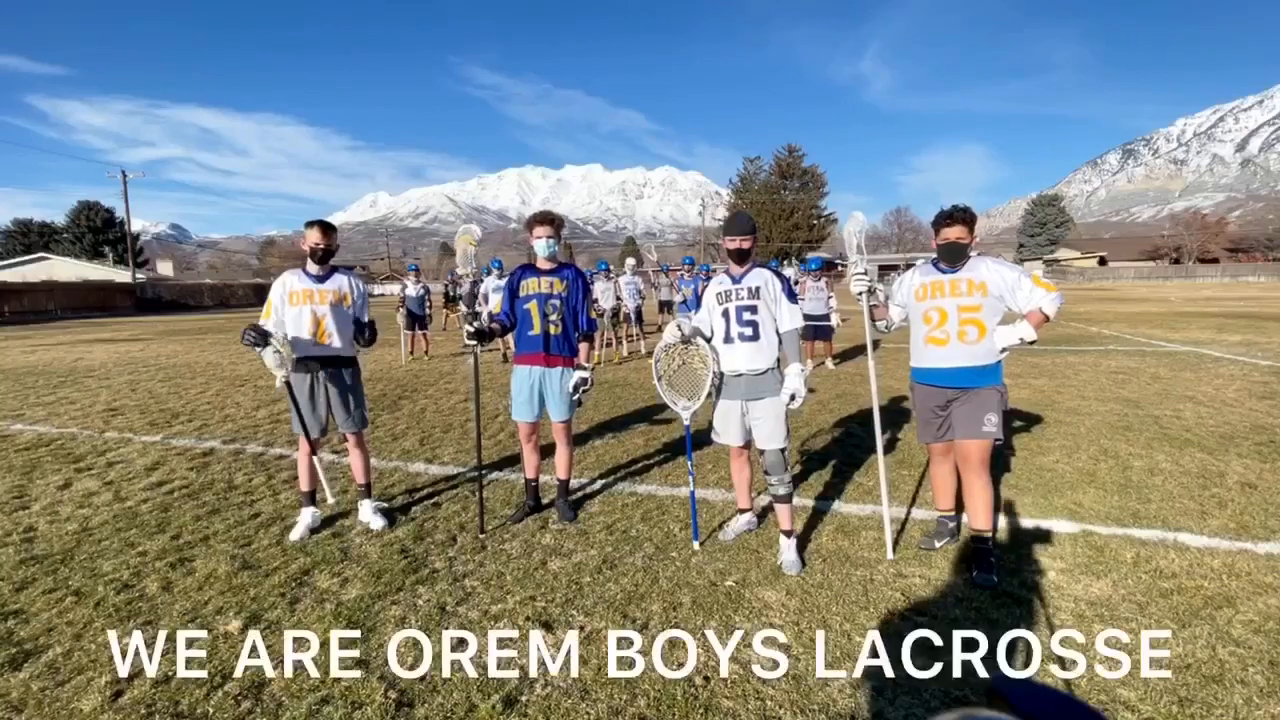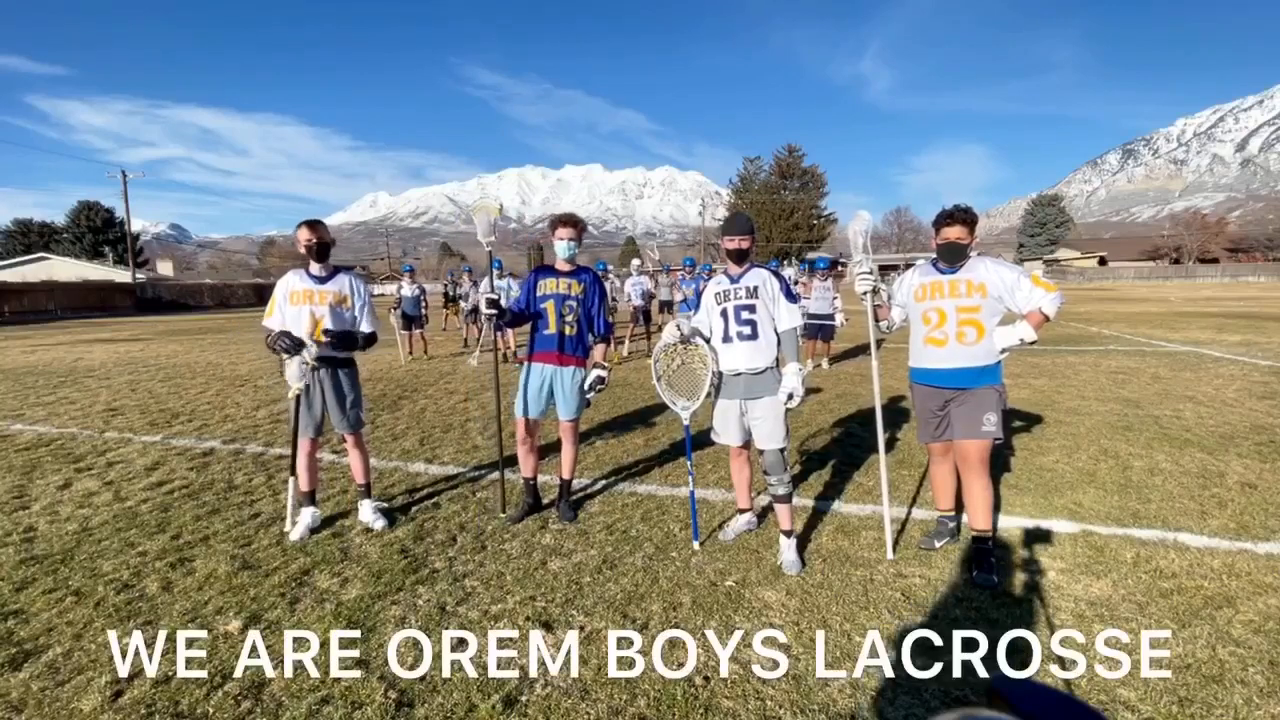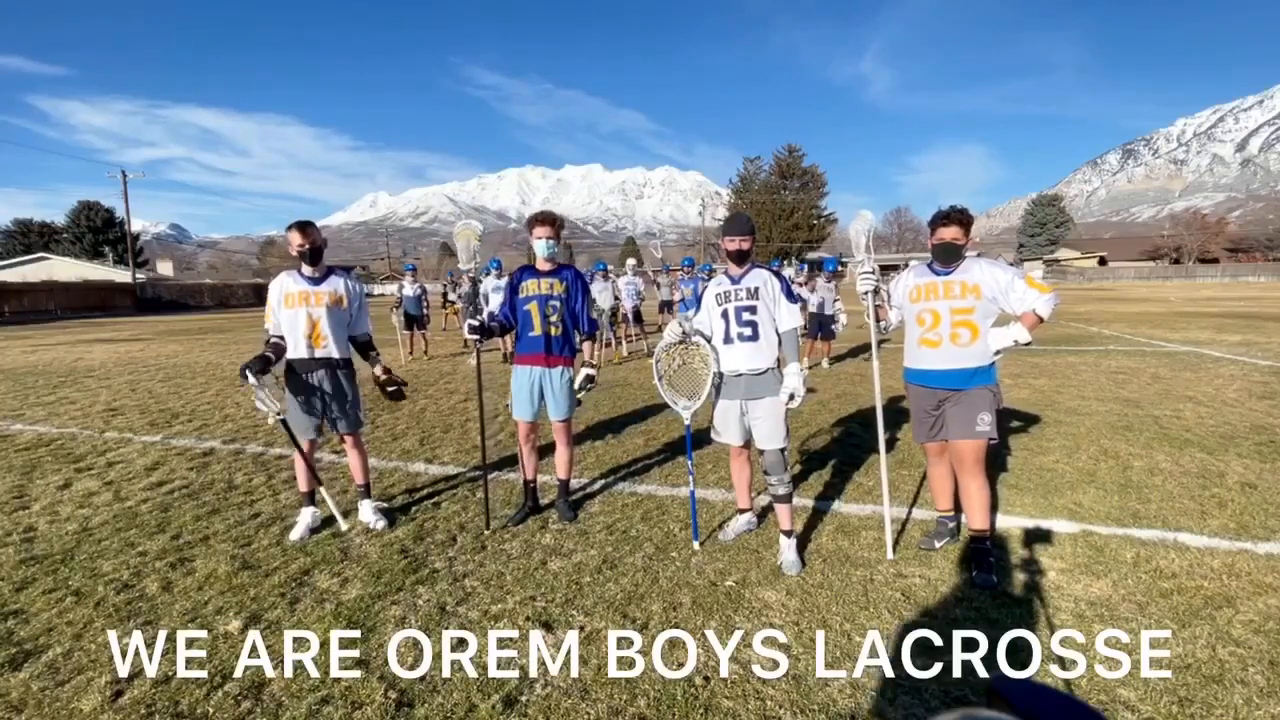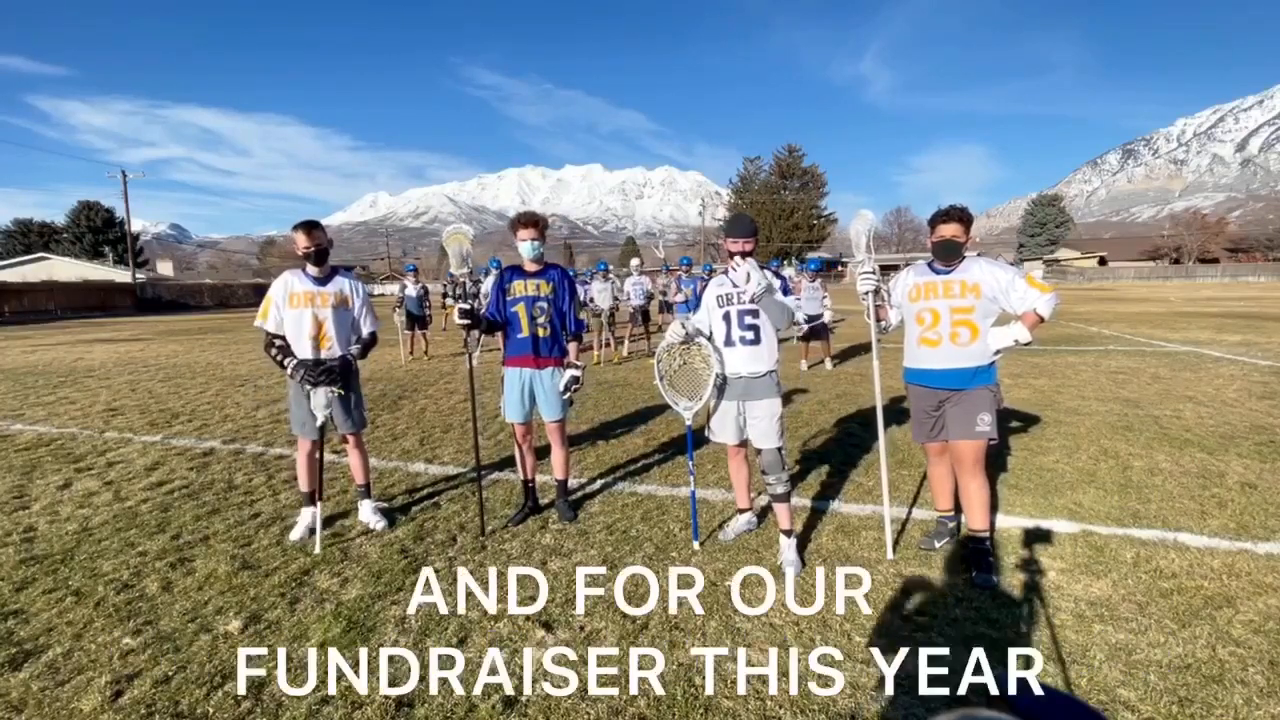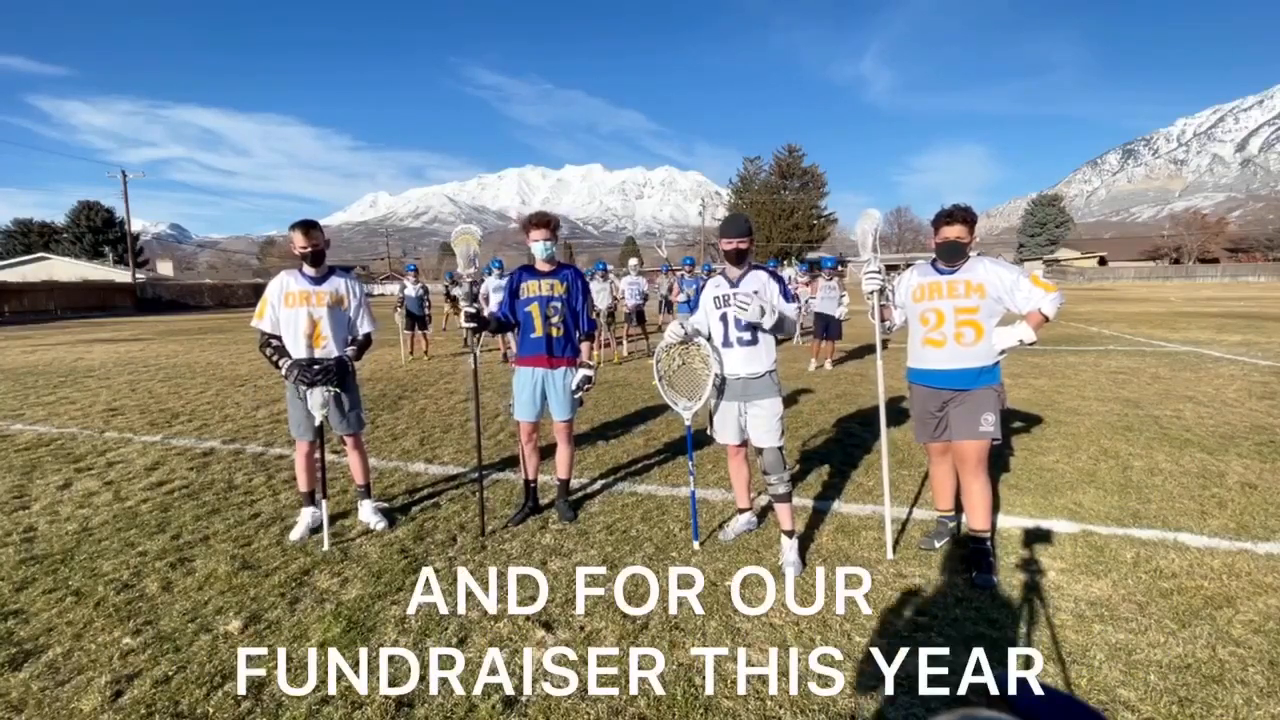
dt=1s
person 1, frame 1
left shoulder: (996, 272)
right shoulder: (914, 278)
left elbow: (1048, 296)
right elbow: (887, 319)
left wrist: (1018, 333)
right wrist: (870, 296)
left hip: (979, 383)
right hip: (929, 382)
left knee: (974, 462)
right knee: (940, 453)
left ankle: (983, 547)
right ankle: (947, 523)
person 1, frame 2
left shoulder: (995, 273)
right shoulder: (913, 278)
left elbow: (1048, 296)
right elbow: (888, 320)
left wrist: (1018, 334)
right wrist: (874, 295)
left hip: (978, 383)
right hip: (928, 383)
left knee: (974, 462)
right knee: (939, 453)
left ankle: (983, 547)
right ankle: (947, 523)
person 1, frame 3
left shoulder: (990, 274)
right shoulder: (909, 279)
left elbow: (1043, 297)
right elbow: (886, 319)
left wrist: (1012, 334)
right wrist: (872, 296)
left hip: (972, 383)
right hip: (922, 383)
left knee: (969, 462)
right knee: (935, 453)
left ankle: (981, 547)
right ankle: (946, 523)
person 1, frame 4
left shoulder: (990, 273)
right shoulder: (909, 278)
left elbow: (1043, 297)
right elbow: (885, 318)
left wrist: (1013, 334)
right wrist: (871, 296)
left hip: (973, 382)
right hip: (923, 382)
left knee: (969, 462)
right knee: (936, 453)
left ankle: (980, 545)
right ankle: (946, 522)
person 1, frame 5
left shoulder: (994, 273)
right shoulder: (913, 278)
left elbow: (1048, 296)
right elbow: (889, 319)
left wrist: (1019, 334)
right wrist: (875, 295)
left hip: (977, 383)
right hip: (926, 383)
left knee: (972, 463)
right knee: (938, 454)
left ankle: (981, 546)
right ankle: (946, 522)
person 2, frame 1
left shoulder: (771, 280)
right shoulder: (714, 287)
left elbow: (789, 329)
right elbow: (705, 329)
left wrist: (795, 371)
right wrist: (684, 329)
left hip: (766, 381)
right hip: (728, 383)
left knee: (774, 458)
right knee: (737, 451)
left ankle: (787, 539)
right ankle: (745, 514)
person 2, frame 2
left shoulder: (770, 279)
right shoulder: (712, 287)
left elbow: (787, 327)
right elbow: (704, 329)
left wrist: (793, 369)
right wrist: (683, 328)
left hip: (765, 381)
right hip: (727, 383)
left knee: (774, 458)
right knee: (737, 450)
left ankle: (787, 539)
right ankle: (745, 514)
person 2, frame 3
left shoulder: (771, 280)
right shoulder: (713, 288)
left elbow: (788, 328)
right elbow: (705, 330)
left wrist: (794, 370)
right wrist: (683, 329)
left hip: (765, 381)
right hip: (727, 383)
left knee: (774, 459)
right knee: (737, 450)
left ankle: (787, 539)
right ankle: (745, 514)
person 2, frame 4
left shoulder: (770, 279)
right shoulder: (714, 286)
left elbow: (786, 320)
right elbow: (704, 326)
left wrist: (758, 287)
right wrist: (684, 328)
left hip: (762, 382)
right hip: (726, 382)
left knee: (771, 458)
right knee: (734, 450)
left ankle: (787, 539)
right ankle: (745, 514)
person 2, frame 5
left shoulder: (768, 280)
right shoulder: (711, 287)
left elbow: (790, 323)
right elbow: (702, 326)
left wrist: (766, 315)
right wrist: (682, 329)
left hip: (762, 381)
right hip: (725, 383)
left knee: (772, 458)
right knee: (734, 450)
left ankle: (789, 539)
right ankle: (745, 514)
person 3, frame 1
left shoulder: (351, 283)
right shoulder: (286, 283)
left elbow: (363, 334)
right elbow: (275, 331)
left wrist: (368, 334)
right wrist: (258, 336)
left hip: (343, 368)
right hip: (305, 370)
left knee: (355, 438)
right knee: (307, 442)
left ankle: (366, 504)
right ankle: (308, 511)
person 3, frame 2
left shoulder: (353, 283)
right shoulder: (288, 283)
left elbow: (370, 335)
right elbow: (272, 336)
left wrist: (349, 339)
right wrist: (281, 341)
left hip: (341, 369)
right hip: (303, 370)
left knee: (353, 437)
right knee: (306, 442)
left ankle: (366, 504)
right ankle: (308, 511)
person 3, frame 3
left shoulder: (348, 284)
right shoulder: (281, 285)
left elbow: (360, 336)
right elbow: (278, 337)
left wrist: (379, 368)
right wrist: (264, 361)
left hip: (339, 370)
right hip: (300, 373)
left knee: (352, 438)
right knee: (304, 442)
left ankle: (367, 503)
right ankle: (309, 510)
person 3, frame 4
left shoulder: (351, 284)
right shoulder: (284, 285)
left elbow: (369, 335)
right elbow: (272, 339)
left wrist: (347, 361)
right wrist: (295, 367)
left hip: (342, 374)
right hip: (304, 377)
left knee: (353, 438)
right knee: (307, 443)
left ankle: (366, 504)
right ankle: (309, 510)
person 3, frame 5
left shoulder: (348, 284)
right shoulder: (281, 284)
left elbow: (364, 336)
right elbow: (267, 339)
left wrist: (344, 362)
right wrist: (289, 367)
left hip: (339, 375)
right hip: (300, 379)
left knee: (353, 440)
right knee: (305, 445)
left ankle: (366, 504)
right ankle: (309, 511)
person 4, frame 1
left shoulder: (572, 276)
right shoulder: (520, 276)
left elbow: (585, 327)
right elbow: (507, 320)
left wrist: (584, 367)
right wrist: (487, 331)
left hip: (561, 365)
right hip: (525, 364)
left knee: (562, 431)
right knee: (527, 434)
left ankle: (562, 497)
right ankle: (531, 498)
person 4, frame 2
left shoulder: (589, 279)
right shoulder: (537, 276)
left elbow: (601, 328)
right elbow: (520, 314)
left wrist: (600, 366)
right wrist: (501, 312)
left hip: (573, 365)
right hip: (537, 363)
left knee: (569, 432)
right knee: (524, 432)
left ankle: (564, 497)
right ankle: (531, 497)
person 4, frame 3
left shoulder: (571, 276)
right shoulder: (520, 277)
left elbow: (585, 325)
right elbow: (507, 320)
left wrist: (588, 364)
right wrist: (486, 329)
left hip: (560, 365)
right hip: (525, 364)
left knee: (562, 432)
right knee: (526, 434)
left ankle: (563, 497)
right ankle: (530, 499)
person 4, frame 4
left shoulder: (559, 276)
right shoulder: (506, 278)
left elbow: (573, 326)
right elbow: (494, 321)
left wrist: (574, 365)
right wrist: (475, 320)
left hip: (551, 366)
right hip: (516, 366)
left knee: (556, 433)
right knee: (522, 435)
left ankle: (562, 498)
right ankle: (530, 499)
person 4, frame 5
left shoulder: (572, 276)
right shoulder: (519, 278)
left elbow: (586, 325)
right elbow: (506, 321)
left wrist: (586, 364)
right wrist: (482, 322)
left hip: (563, 365)
right hip: (528, 365)
left knee: (564, 432)
right knee: (527, 434)
left ankle: (563, 497)
right ankle: (530, 499)
